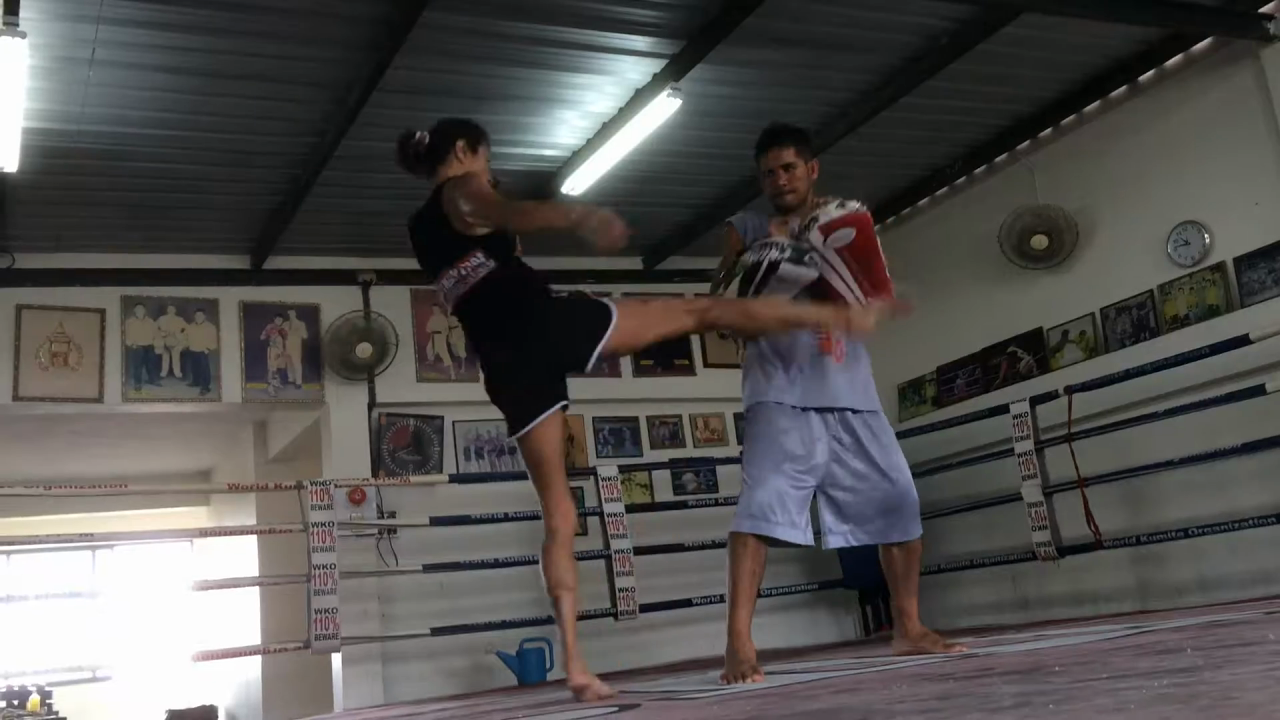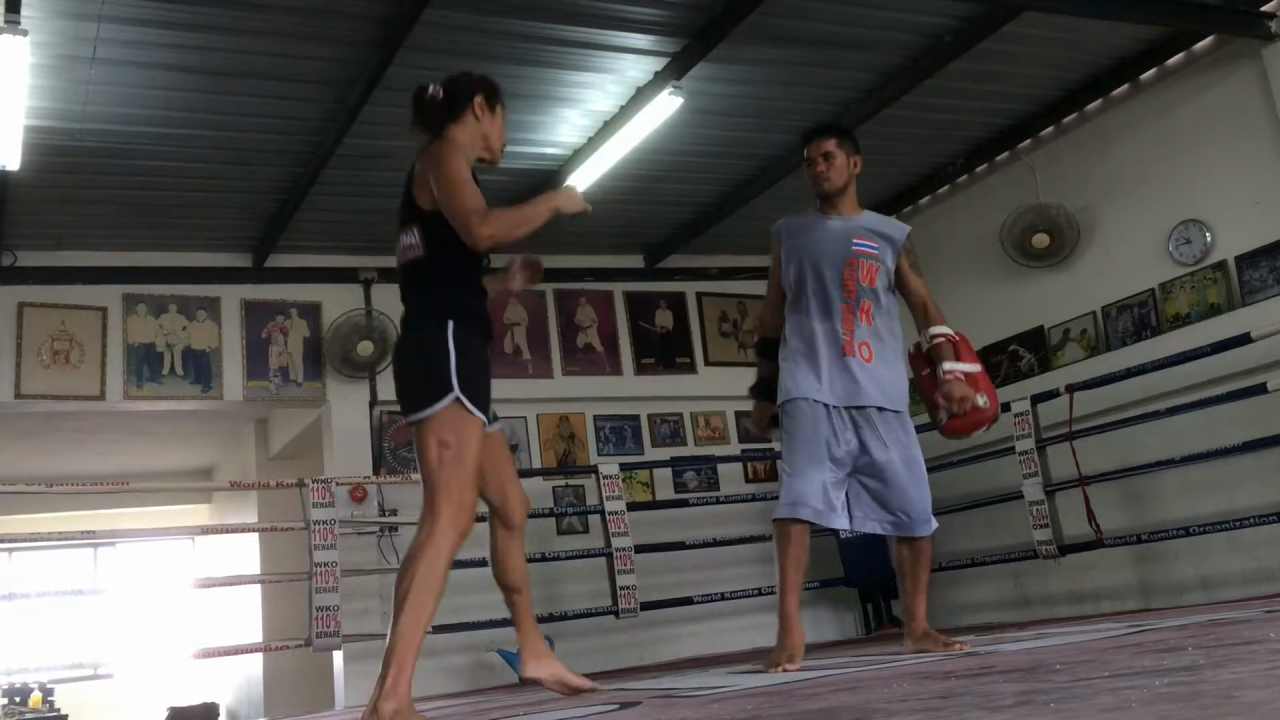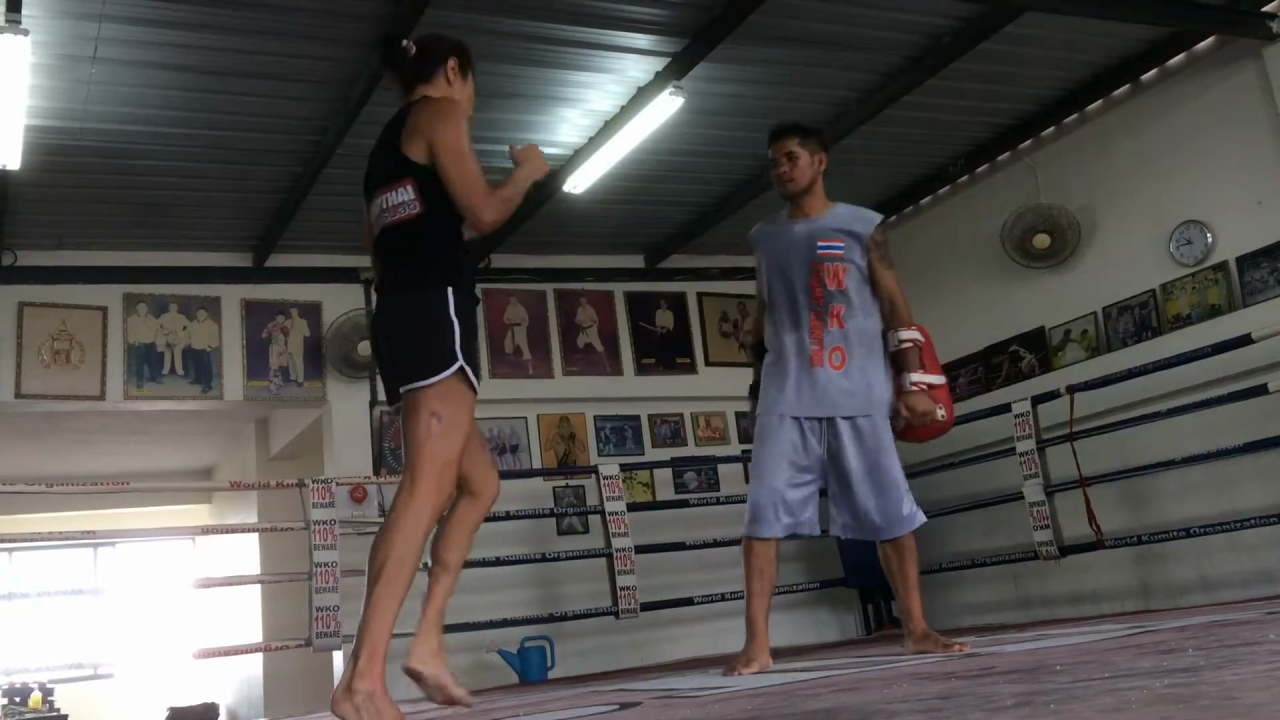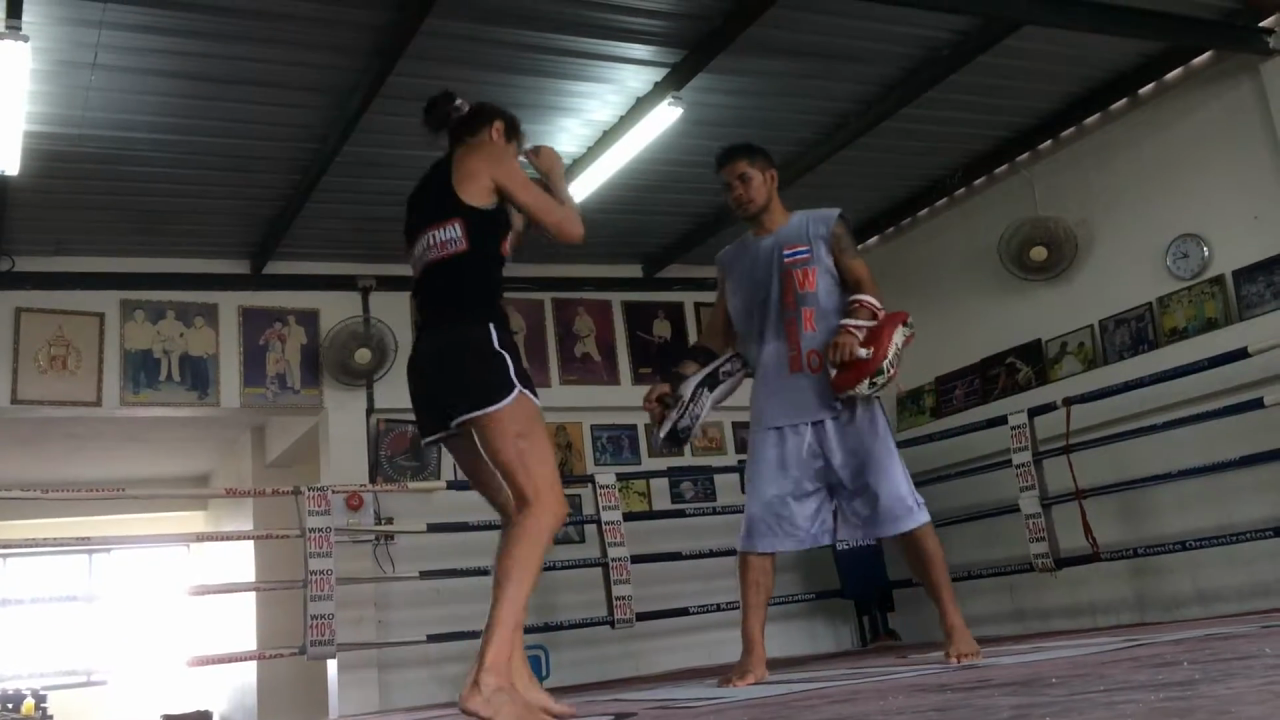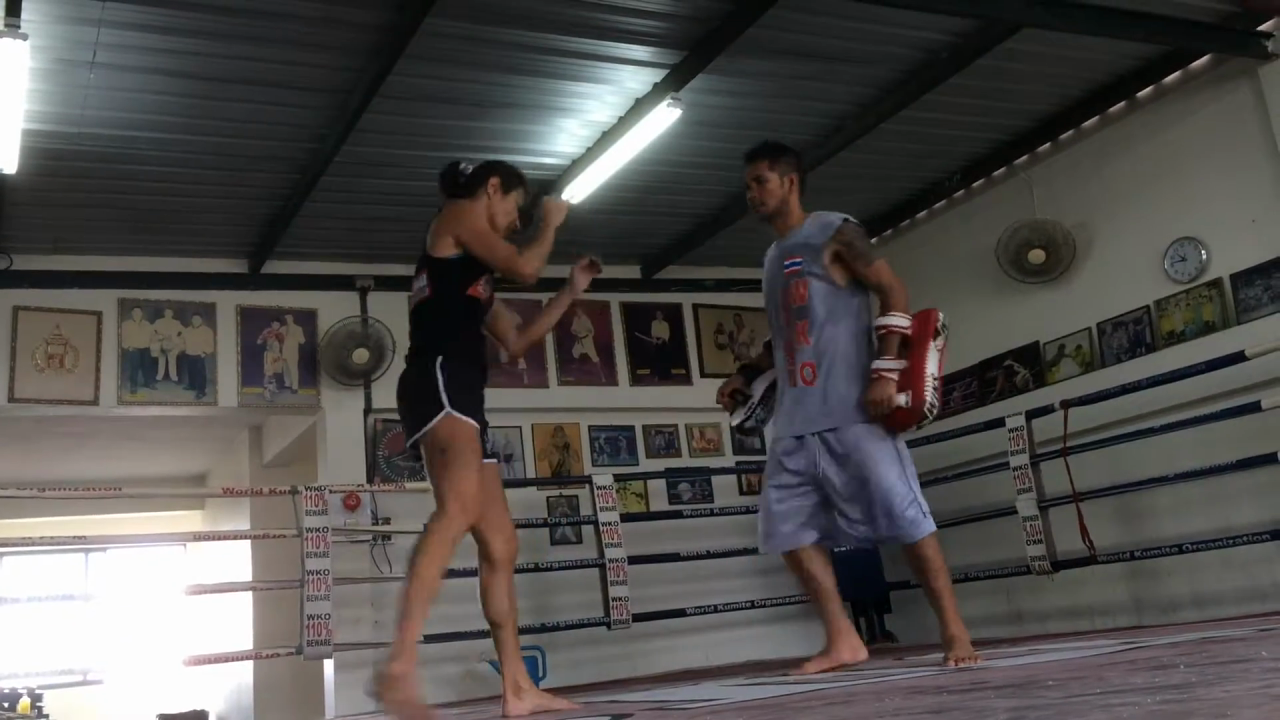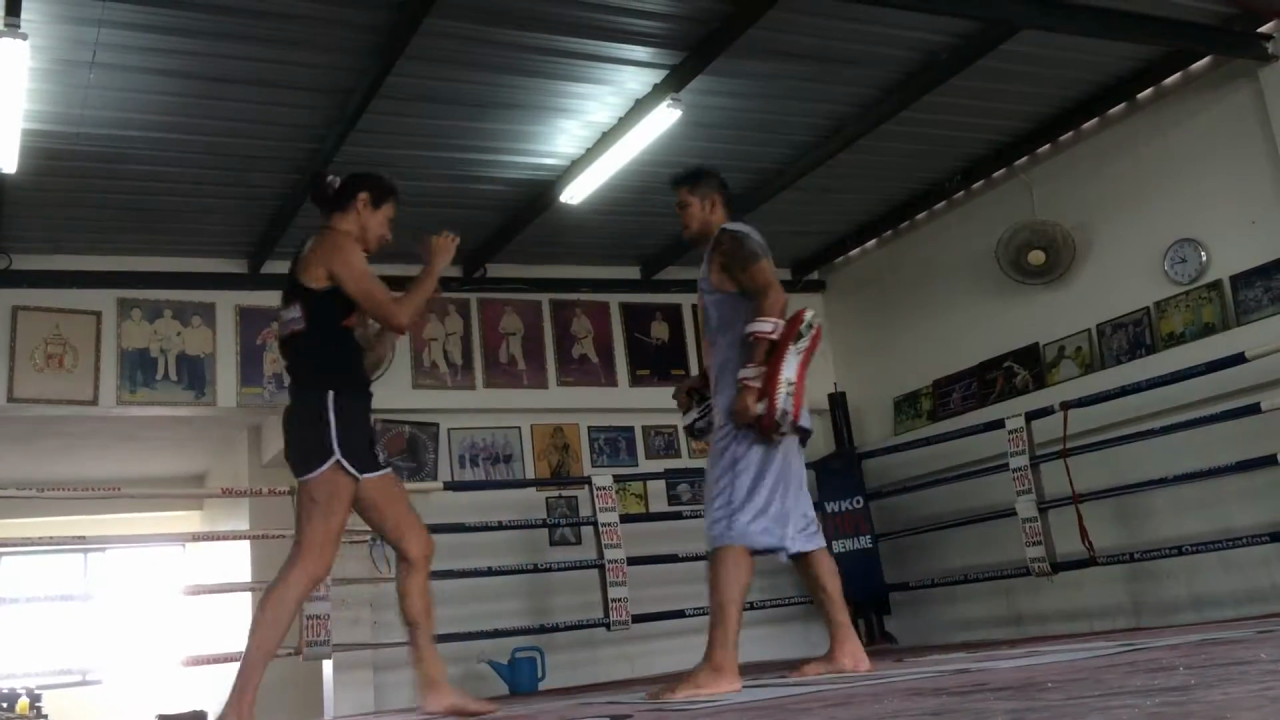
dt=0.5s
person 1, frame 1
left shoulder: (420, 226)
right shoulder: (465, 190)
right elbow: (519, 216)
right wrist: (585, 217)
left hip: (510, 371)
right hip: (555, 326)
left knee: (558, 514)
right knee: (705, 309)
left ankle: (575, 662)
right ankle: (838, 316)
person 1, frame 2
left shoulder: (428, 185)
right shoulder: (443, 155)
right elbow: (482, 231)
left wrist: (501, 282)
right wrist: (555, 202)
left hip: (436, 354)
right hip: (445, 349)
left knee: (511, 509)
right knee: (449, 516)
left ankle: (536, 652)
person 1, frame 3
left shoulder: (385, 151)
right shoulder: (439, 112)
right elbow: (483, 210)
left wrist: (453, 223)
right wrist: (528, 168)
left hip: (398, 322)
right hip: (437, 314)
left knee: (479, 483)
right knee: (428, 489)
left ankle: (427, 643)
person 1, frame 4
left shoulder: (423, 194)
right shoulder: (485, 157)
right elbow: (571, 231)
right wrist: (553, 174)
left hip: (429, 363)
right hip: (478, 347)
left knee: (519, 509)
right knee: (545, 506)
person 1, frame 5
left shoulder: (476, 262)
right shoulder: (459, 214)
left elbow: (516, 339)
right elbow: (528, 267)
left wrist: (571, 293)
right wrist: (549, 225)
left hip: (458, 390)
right hip: (437, 383)
left knee: (499, 547)
right knee: (463, 507)
right ankle: (400, 665)
person 1, frame 6
left shoulder: (322, 265)
right shoulder: (332, 244)
right elbow: (398, 316)
left wrist: (383, 337)
right wrist: (435, 266)
left hip: (343, 421)
right hip: (327, 416)
left knee: (415, 546)
right knee: (312, 561)
person 2, frame 1
right shoulder: (745, 229)
right elbow: (721, 297)
left hip: (850, 393)
right hip: (782, 392)
left knee: (898, 501)
right knee: (761, 506)
left ankle: (908, 628)
right ankle: (739, 644)
person 2, frame 2
left shoulder: (891, 234)
right shoulder: (788, 233)
left elbow: (925, 308)
right elbow: (772, 314)
left wrist: (949, 371)
right wrist: (763, 391)
left hip: (880, 394)
right hip: (810, 388)
left knee: (913, 507)
right knee: (800, 497)
left ankle: (918, 627)
right ankle: (790, 632)
person 2, frame 3
left shoulder: (862, 226)
right shoulder: (764, 237)
left elbow: (894, 306)
left wrist: (914, 382)
right wrist: (758, 391)
left hip: (860, 397)
right hip: (785, 401)
left knee: (891, 510)
right knee: (764, 512)
left ankle: (916, 627)
right ankle: (757, 641)
person 2, frame 4
left shoulder: (825, 226)
right shoulder: (732, 260)
left elbow: (865, 287)
right elbow: (716, 339)
left wrist: (852, 329)
right wrist: (674, 383)
left hip: (842, 398)
right hip: (776, 410)
left knee: (898, 506)
right knee: (761, 528)
left ankle: (954, 624)
right ankle: (753, 655)
person 2, frame 5
left shoulder: (835, 232)
right shoulder: (774, 254)
left elbow: (893, 294)
left wrist: (883, 373)
right wrist: (746, 375)
left hip: (850, 407)
right hip: (796, 417)
left knee: (904, 514)
right knee: (788, 528)
left ankle: (954, 633)
right ankle: (843, 639)
person 2, frame 6
left shoulder: (731, 240)
right shoulder: (724, 257)
left elbow: (773, 298)
left wrist: (750, 384)
right wrist: (705, 380)
left hip: (753, 411)
right hip: (760, 410)
left knee: (731, 524)
right knee: (795, 527)
left ankle: (721, 663)
right ankle: (845, 646)
